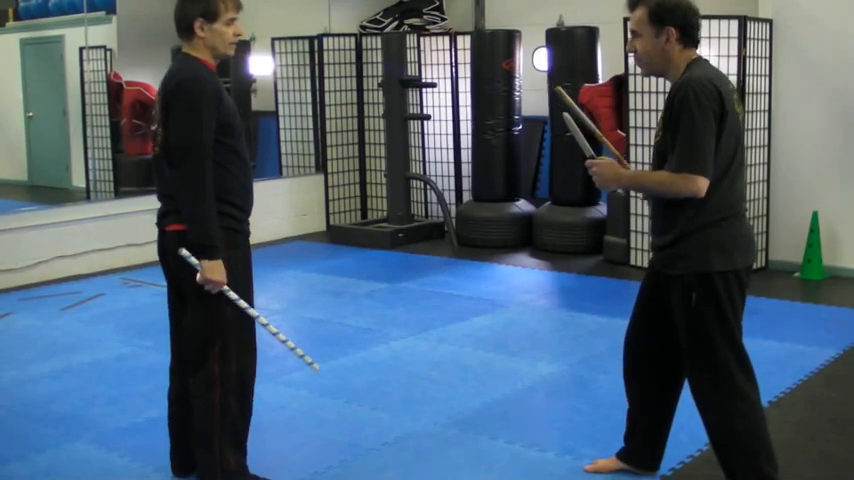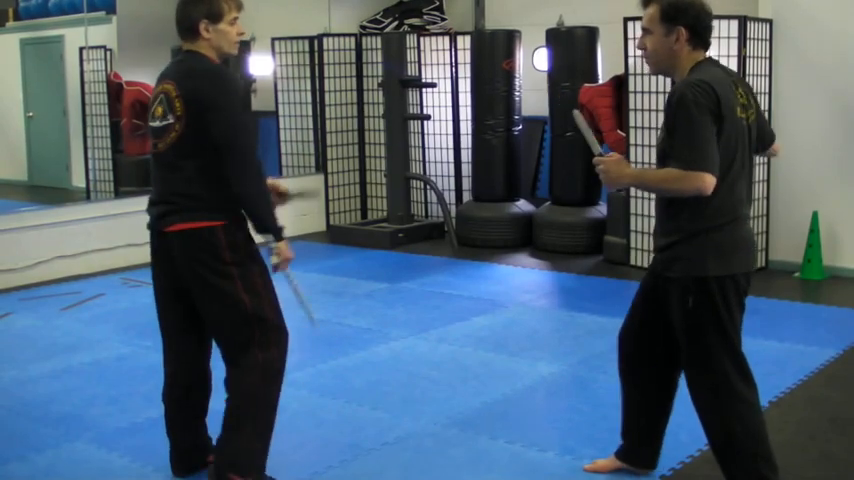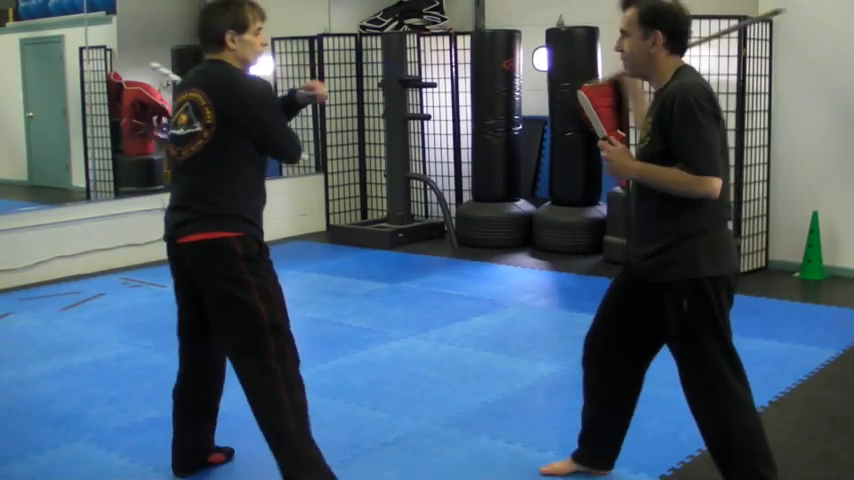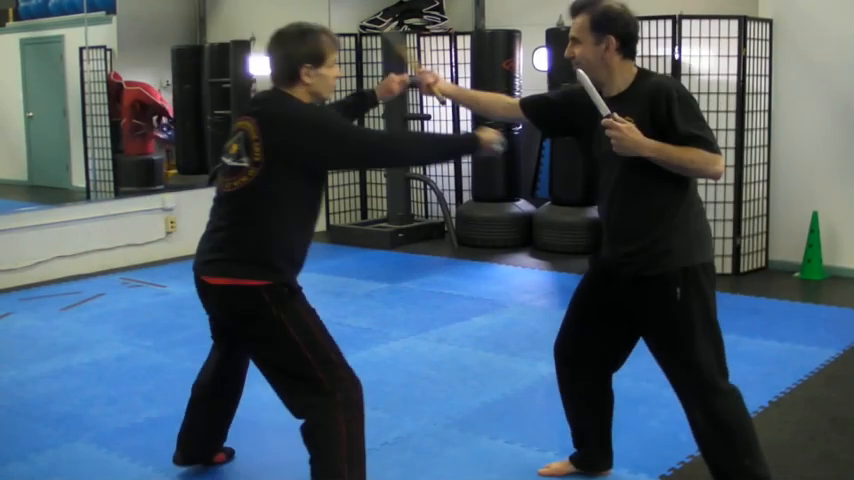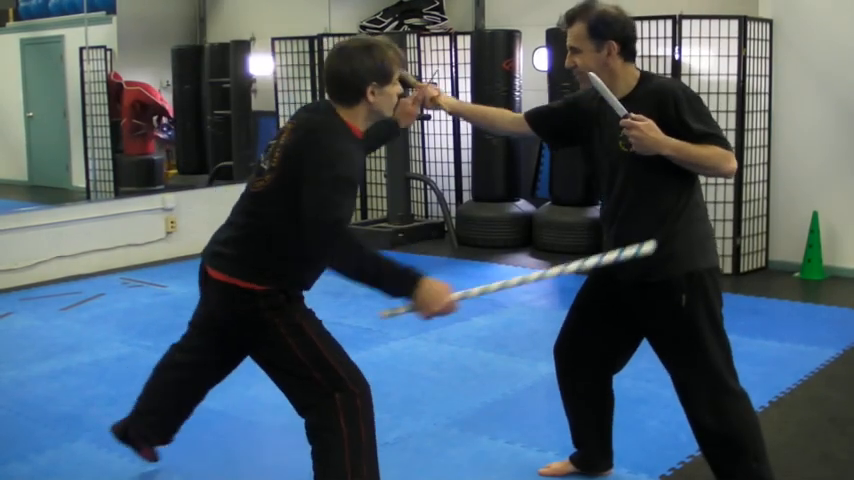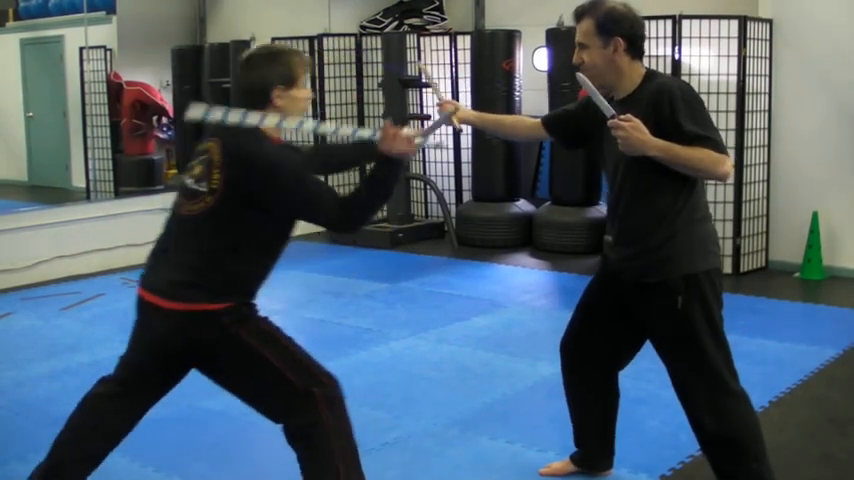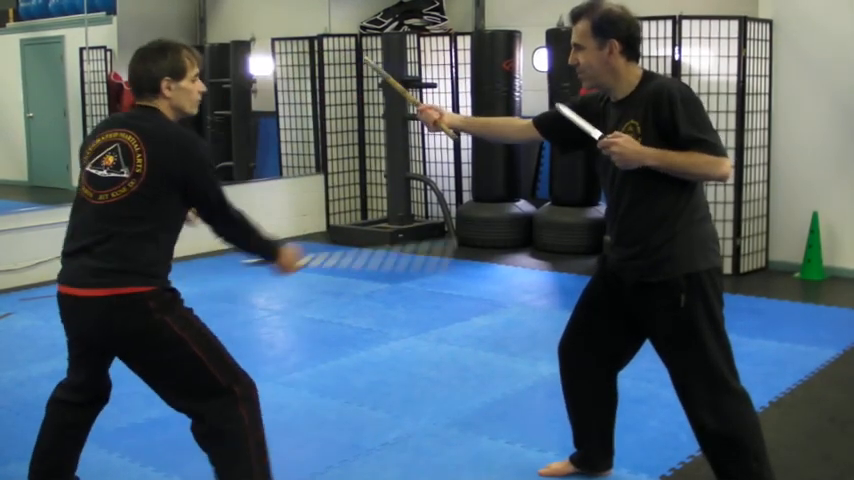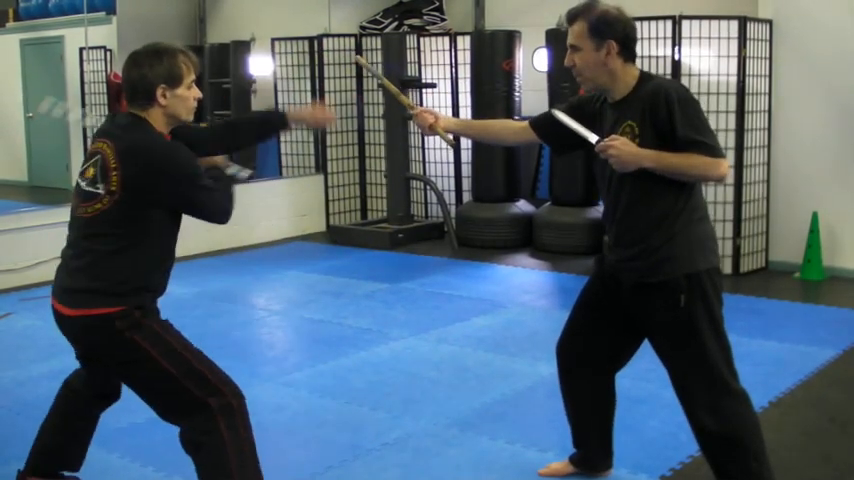
dt=0.3s
person 1, frame 1
left shoulder: (692, 89)
right shoulder: (702, 82)
left elbow: (691, 182)
left wrist: (621, 178)
right wrist: (646, 181)
left hip: (706, 257)
right hip: (682, 253)
left knee: (719, 375)
right knee: (646, 353)
person 1, frame 2
left shoulder: (692, 91)
right shoulder: (728, 82)
left elbow: (699, 180)
right elbow: (769, 144)
left wrist: (628, 176)
left hip: (706, 260)
right hip: (685, 255)
left knee: (717, 378)
right knee: (639, 347)
person 1, frame 3
left shoulder: (687, 97)
right shoulder: (668, 94)
left elbow: (708, 183)
left wrist: (630, 168)
right wrist: (639, 88)
left hip: (696, 267)
right hip: (651, 261)
left knee: (714, 383)
right knee: (605, 351)
person 1, frame 4
left shoulder: (663, 93)
right shoulder: (585, 98)
left elbow: (713, 165)
right elbow: (513, 110)
left wrist: (643, 146)
right wrist: (449, 90)
left hip: (675, 263)
right hip: (618, 260)
left knee: (702, 379)
right knee: (575, 357)
person 1, frame 5
left shoulder: (667, 95)
right shoulder: (587, 107)
left elbow: (725, 162)
right elbow: (517, 123)
left wrist: (661, 143)
right wrist: (453, 105)
left hip: (680, 268)
right hip: (619, 265)
left knee: (709, 386)
right knee: (577, 355)
person 1, frame 6
left shoulder: (669, 94)
right shoulder: (598, 107)
left elbow: (720, 166)
right elbow: (536, 129)
left wrist: (650, 144)
right wrist: (468, 116)
left hip: (681, 269)
right hip: (624, 264)
left knee: (709, 387)
right knee: (582, 354)
person 1, frame 7
left shoulder: (667, 95)
right shoulder: (595, 107)
left elbow: (719, 166)
right elbow: (525, 129)
left wrist: (644, 154)
right wrist: (455, 121)
left hip: (680, 269)
right hip: (622, 264)
left knee: (710, 388)
right knee: (580, 354)
person 1, frame 8
left shoulder: (665, 96)
right shoulder: (592, 107)
left elbow: (716, 166)
right elbow: (520, 131)
left wrist: (641, 156)
right wrist: (449, 124)
left hip: (679, 269)
right hip: (620, 265)
left knee: (710, 389)
right knee: (578, 355)
person 2, frame 1
left shoulder: (184, 78)
right shoulder: (196, 83)
right elbow: (194, 174)
right wrist: (212, 252)
left hip: (183, 236)
right hip: (205, 241)
left knee: (193, 350)
right knee: (225, 355)
person 2, frame 2
left shoulder: (170, 80)
right shoulder: (215, 80)
right elbow: (238, 161)
left wrist: (260, 187)
right wrist: (273, 232)
left hip: (168, 231)
right hip: (208, 233)
left knee: (186, 347)
right knee: (259, 340)
person 2, frame 3
left shoulder: (190, 86)
right shoulder: (238, 87)
right elbow: (285, 147)
left wrist: (298, 96)
right wrist: (291, 125)
left hip: (183, 239)
right hip: (224, 242)
left knee: (201, 349)
right knee: (269, 359)
person 2, frame 4
left shoulder: (261, 110)
right shoulder: (297, 123)
right elbow: (386, 150)
left wrist: (372, 95)
right wrist: (472, 141)
left hip: (213, 271)
right hip: (256, 283)
left knee: (230, 353)
right knee: (332, 393)
person 2, frame 5
left shoulder: (318, 117)
right shoulder: (329, 147)
right elbow: (332, 242)
left wrist: (396, 123)
right wrist: (413, 285)
left hip: (225, 270)
right hip: (255, 288)
left knee: (196, 357)
right knee: (340, 395)
left ankle: (141, 430)
person 2, frame 6
left shoulder: (234, 136)
right shoulder: (261, 157)
left elbow: (310, 159)
right elbow: (343, 217)
left wrist: (380, 146)
right wrist: (391, 160)
left hip: (159, 299)
right hip: (210, 311)
left knee: (127, 388)
right knee: (314, 398)
person 2, frame 7
left shoulder: (101, 133)
right shoulder: (179, 143)
right elbow: (221, 214)
right wrist: (274, 250)
left hip: (76, 292)
right hip: (135, 298)
left knee: (82, 386)
right knee: (227, 397)
person 2, frame 8
left shoulder: (119, 131)
right shoulder: (162, 156)
left elbow: (205, 137)
right elbow: (217, 208)
left wrist: (291, 118)
right wrist: (217, 171)
left hip: (73, 300)
right hip: (114, 312)
left knee: (96, 381)
right knee: (216, 405)
